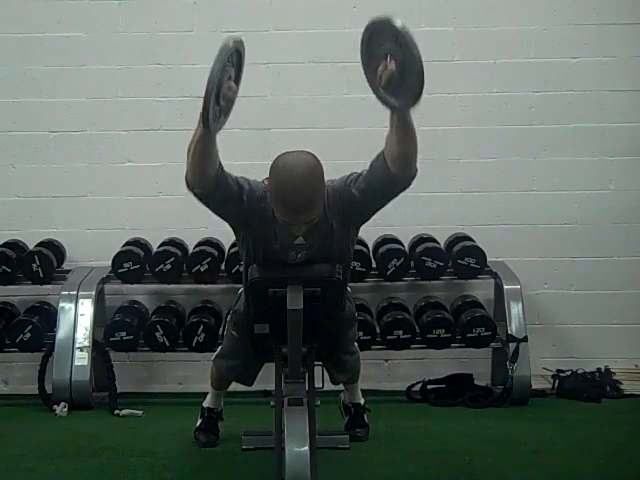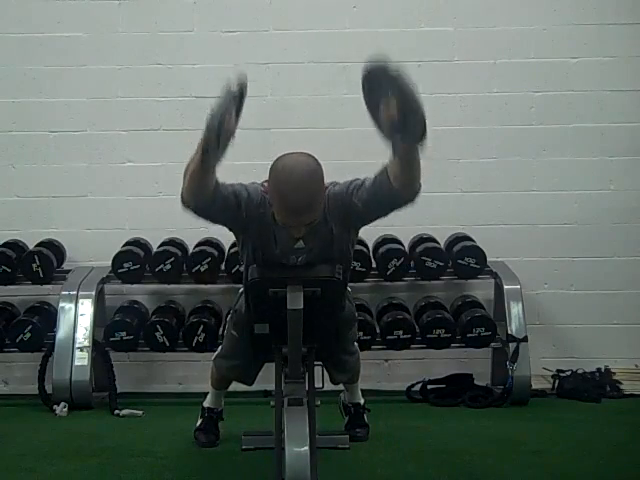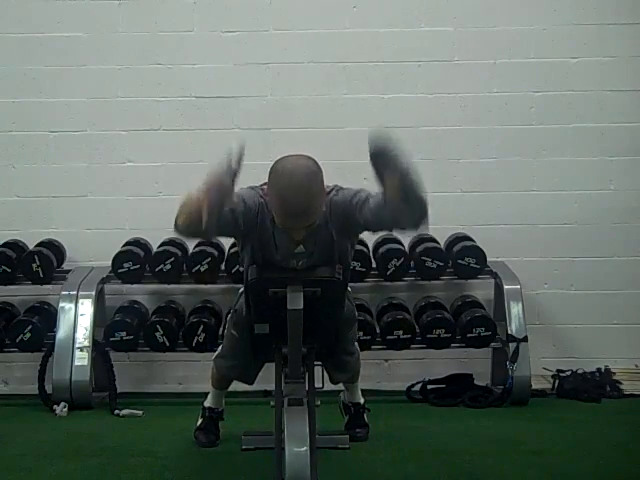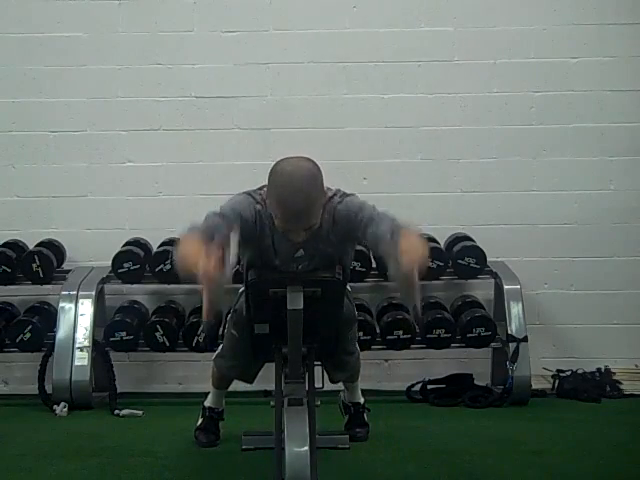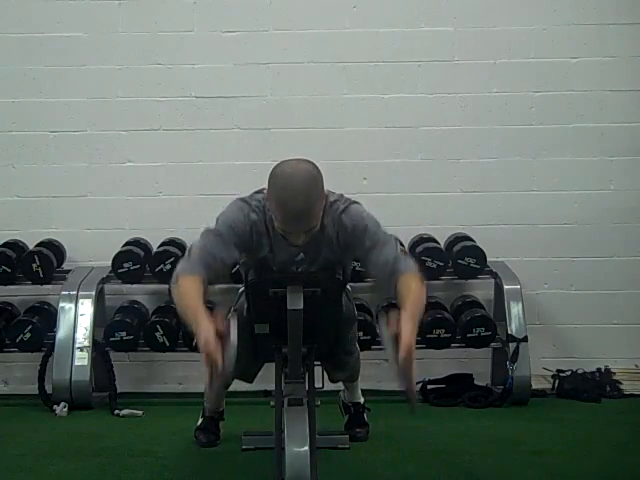
dt=0.1s
person 1, frame 1
left shoulder: (344, 201)
right shoulder: (249, 202)
left elbow: (401, 172)
right elbow: (199, 182)
left wrist: (399, 108)
left knee: (346, 364)
right knee: (229, 364)
left ankle: (353, 401)
right ankle: (212, 407)
person 1, frame 2
left shoulder: (344, 204)
right shoulder: (249, 206)
left elbow: (404, 189)
right elbow: (194, 198)
left wrist: (401, 137)
right wrist: (209, 147)
left knee: (345, 363)
right knee: (230, 363)
left ankle: (353, 401)
right ankle: (212, 407)
person 1, frame 3
left shoulder: (344, 204)
right shoulder: (249, 205)
left elbow: (412, 213)
right elbow: (185, 224)
left wrist: (401, 187)
right wrist: (205, 202)
left knee: (346, 362)
right knee: (230, 361)
left ankle: (353, 402)
right ankle: (212, 406)
person 1, frame 4
left shoulder: (345, 210)
right shoulder: (247, 209)
left elbow: (400, 237)
right elbow: (189, 246)
left wrist: (410, 259)
right wrist: (202, 264)
left knee: (346, 358)
right knee: (231, 357)
left ankle: (354, 401)
right ankle: (213, 405)
person 1, frame 5
left shoulder: (348, 217)
right shoulder: (244, 215)
left elbow: (401, 269)
right elbow: (189, 270)
left wrist: (408, 321)
right wrist: (201, 323)
left knee: (346, 360)
right knee: (228, 357)
left ankle: (353, 401)
right ankle: (213, 406)
